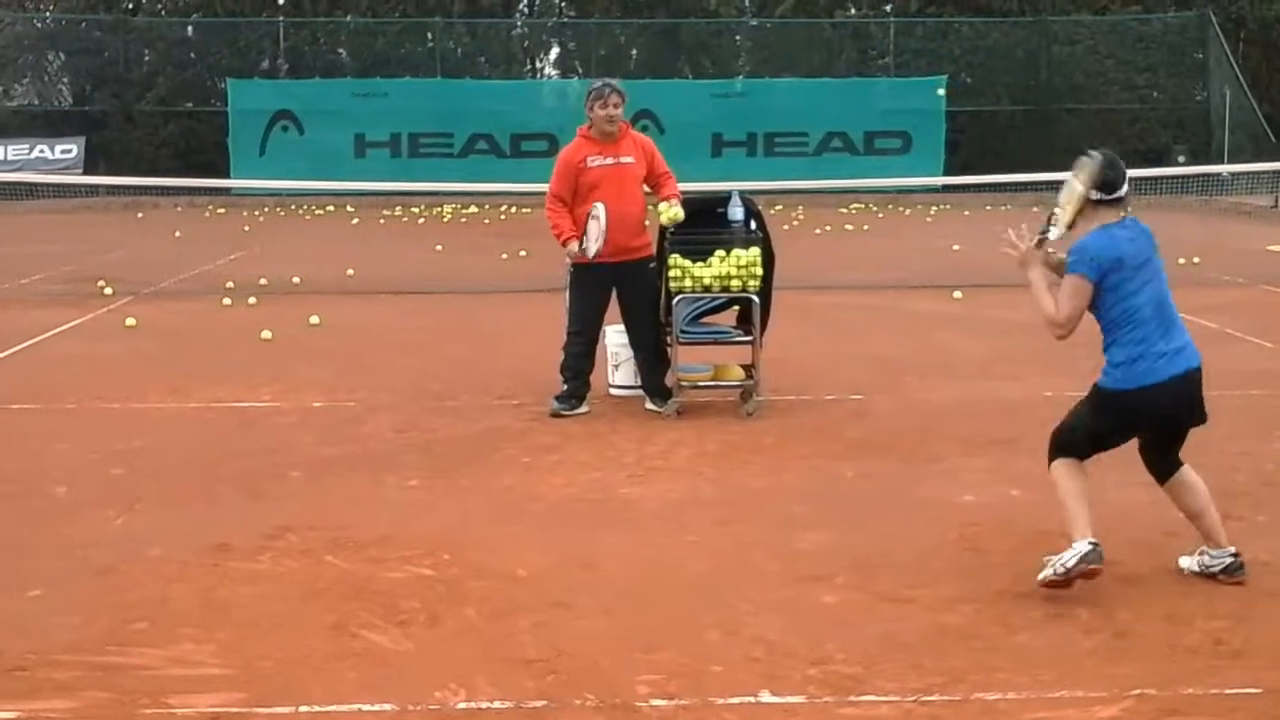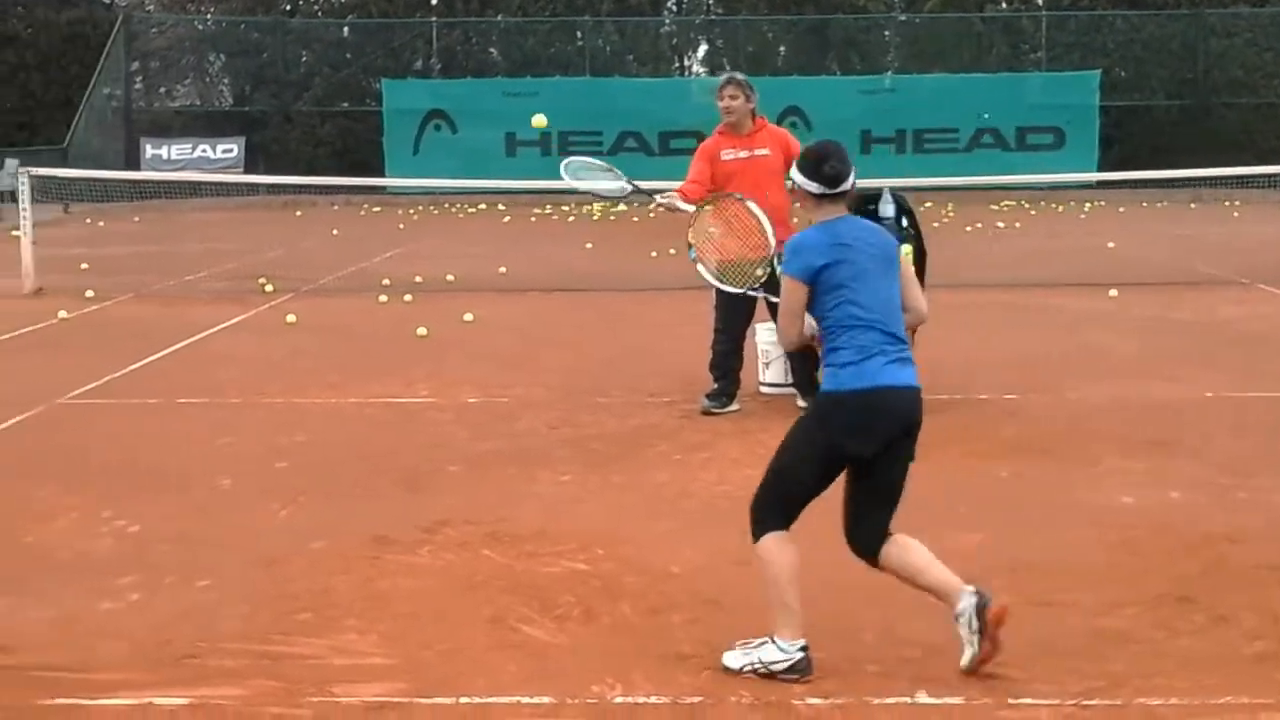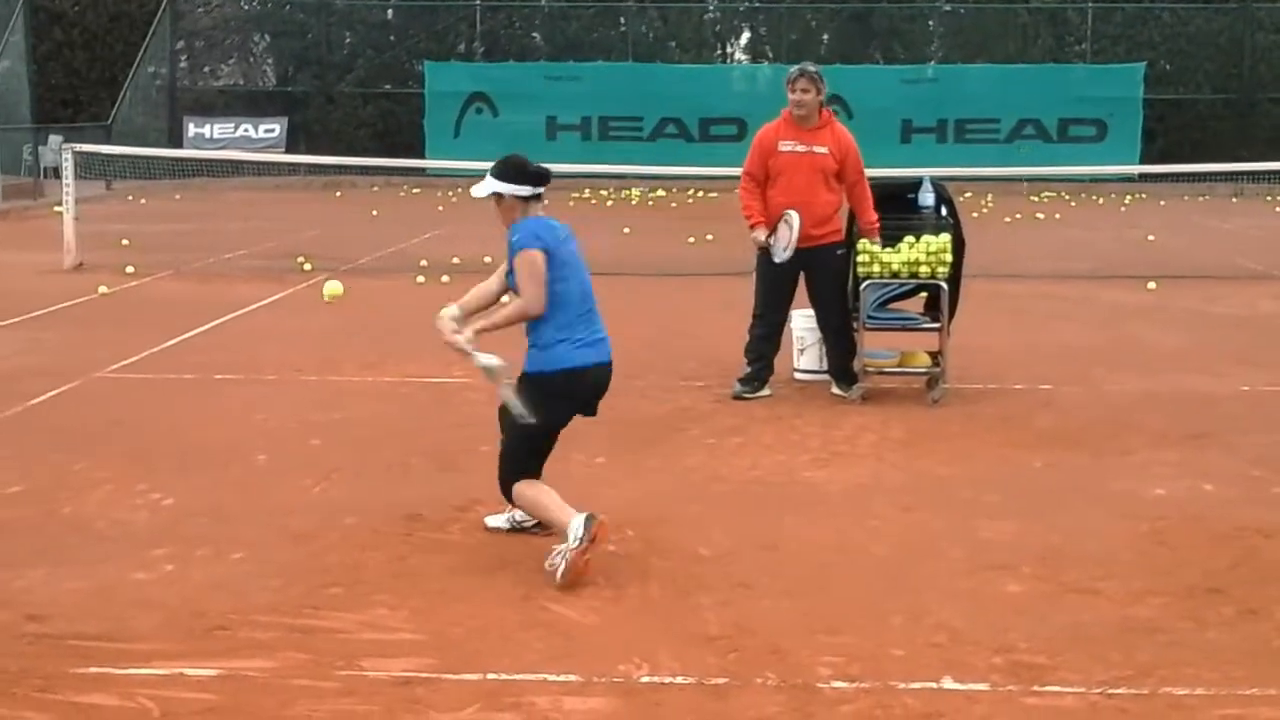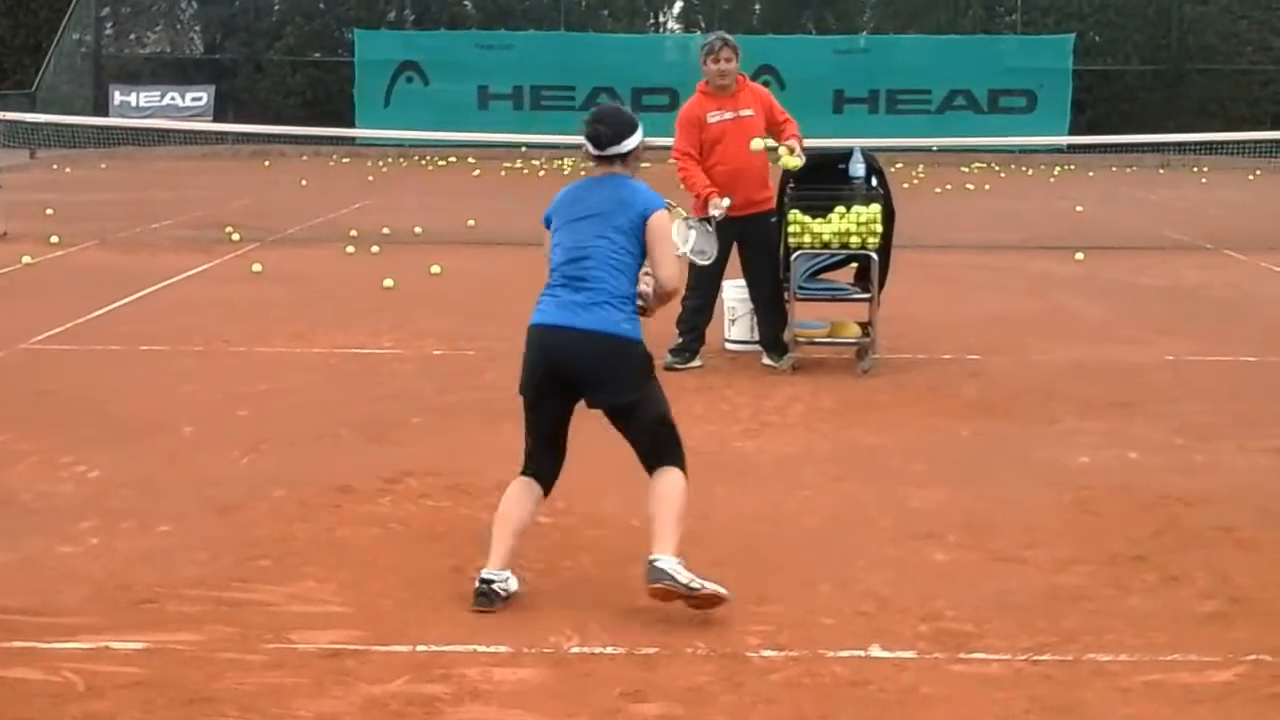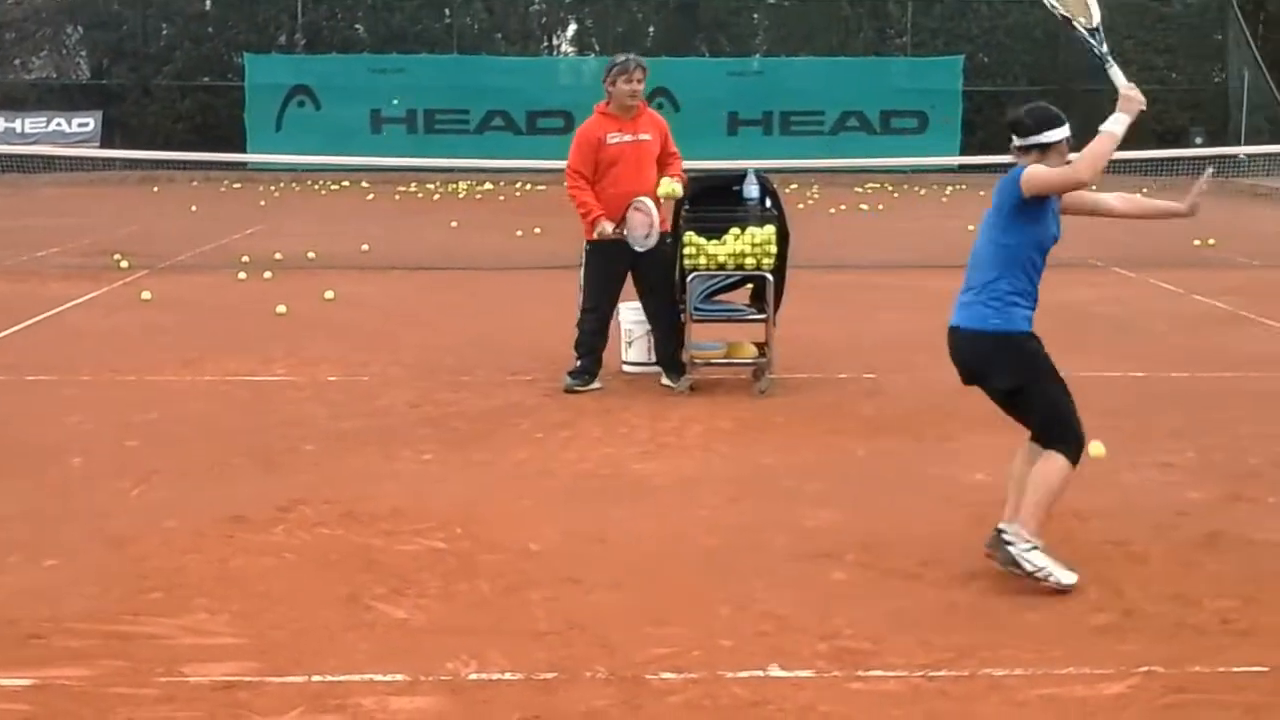
dt=1s
person 1, frame 1
left shoulder: (1087, 251)
right shoulder: (1139, 232)
left elbow: (1060, 326)
left wrist: (1032, 268)
right wrist: (1048, 259)
left hip: (1131, 387)
right hip: (1183, 376)
left knee: (1065, 450)
right knee: (1165, 459)
left ankle: (1082, 548)
right ankle: (1222, 554)
person 1, frame 2
left shoulder: (803, 248)
right shoulder: (883, 239)
left elbow: (790, 336)
right elbow: (916, 313)
left hip: (852, 400)
right hip: (903, 397)
left knee: (769, 514)
right knee: (871, 536)
left ankle: (788, 645)
right ankle: (968, 601)
person 1, frame 3
left shoulder: (527, 236)
right shoulder: (553, 231)
left elbow: (530, 305)
right elbow: (495, 287)
left wrist: (474, 329)
right wrist: (454, 312)
left hip: (558, 371)
right hip: (594, 365)
left knee: (517, 475)
right knee: (513, 416)
left ankle: (575, 525)
right ankle: (531, 511)
person 1, frame 4
left shoulder: (562, 202)
right shoulder: (648, 205)
right elbow: (670, 283)
right wrist: (648, 300)
left hip: (547, 337)
right hip: (611, 344)
left knee: (538, 467)
right knee: (666, 459)
left ankle: (493, 575)
right ankle: (665, 563)
person 1, frame 5
left shoulder: (1039, 194)
right shoulder: (1025, 181)
left elbow: (1108, 203)
right elbow: (1085, 172)
left wrist: (1177, 209)
right wrist: (1123, 113)
left hip: (973, 333)
right hip: (999, 335)
left knee: (1050, 429)
right knee: (1067, 440)
left ankle: (1012, 536)
right ankle: (1022, 541)
person 2, frame 1
left shoulder: (641, 144)
right shoulder: (573, 153)
left elbow: (663, 178)
right elbow: (556, 203)
left wrist: (671, 200)
right wrist: (568, 239)
left hip: (637, 256)
right hip: (590, 259)
left knee: (647, 329)
right knee: (582, 331)
left ankle: (656, 391)
right ankle: (573, 394)
person 2, frame 2
left shoulder: (778, 137)
right shoulder: (711, 147)
right elbow: (697, 185)
right wrist: (679, 197)
left hip: (780, 249)
right knee: (729, 328)
left ankle: (809, 389)
right ankle: (724, 392)
person 2, frame 3
left shoulder: (840, 136)
right shoulder: (769, 134)
left elbow: (856, 185)
right elbow: (750, 182)
left wrist: (870, 229)
right wrist: (757, 223)
left hip: (826, 243)
left knee: (835, 315)
right knee: (767, 315)
left ankle: (843, 378)
right ankle: (756, 378)
person 2, frame 4
left shoulder: (759, 95)
right shoulder: (693, 109)
left elbow: (783, 123)
right elbow: (685, 160)
left wrist: (791, 140)
right wrist: (708, 195)
left hip: (759, 209)
right hip: (715, 212)
left knee: (767, 283)
right knee: (701, 285)
left ankle: (775, 347)
right ankle: (687, 348)
person 2, frame 5
left shoulder: (656, 123)
right shoulder: (591, 129)
left elbow: (671, 159)
right elbow: (576, 180)
left wrist: (674, 179)
right wrist: (596, 218)
right hip: (606, 236)
left knee: (664, 304)
right knee: (596, 308)
left ankle: (673, 369)
right ankle: (586, 370)
